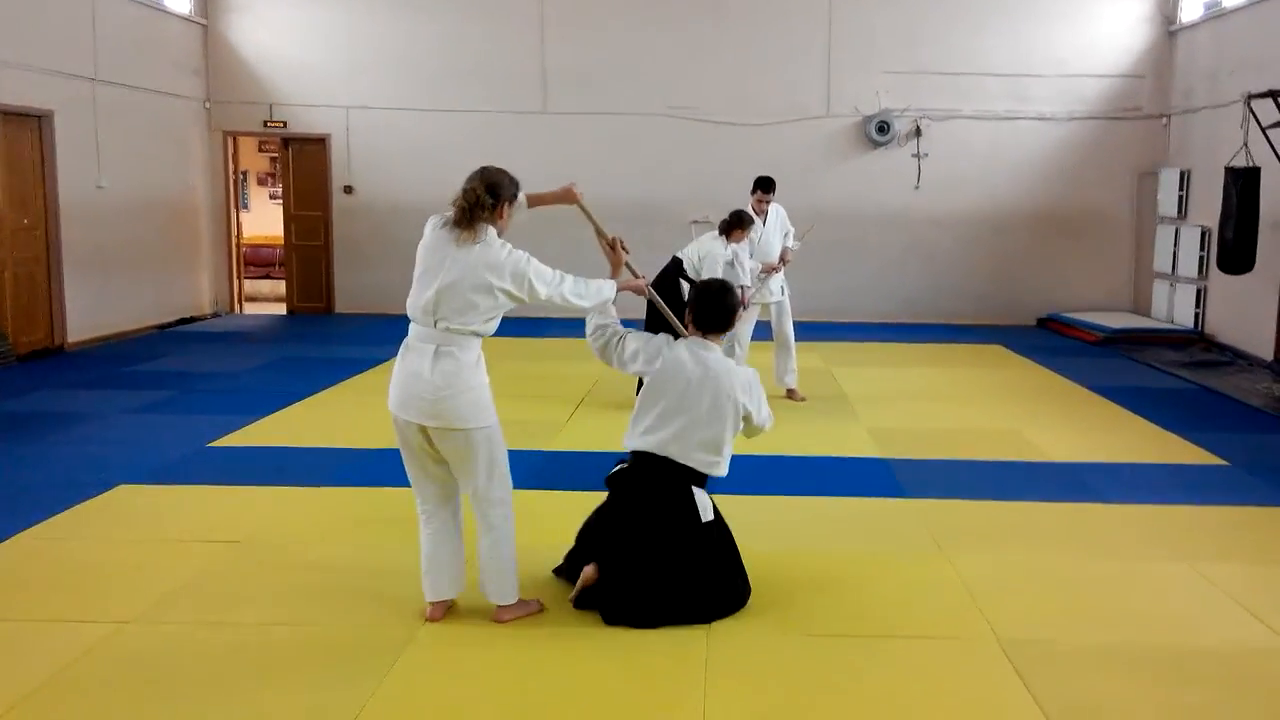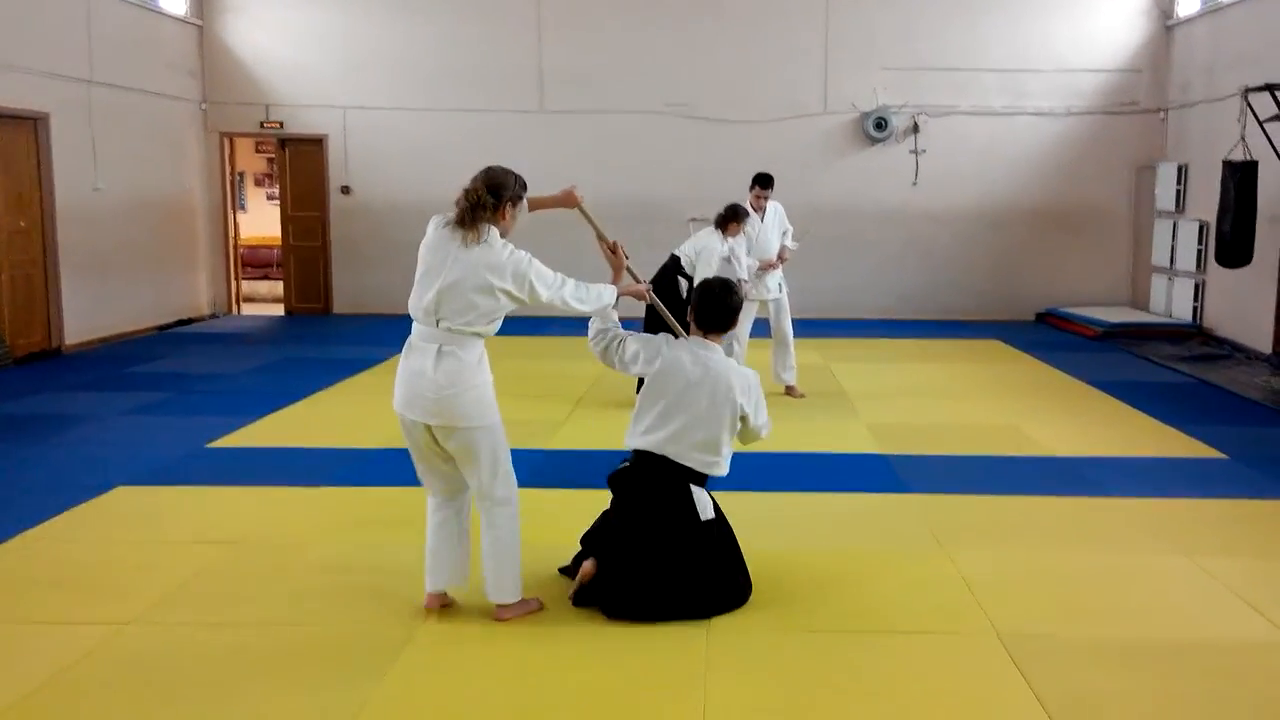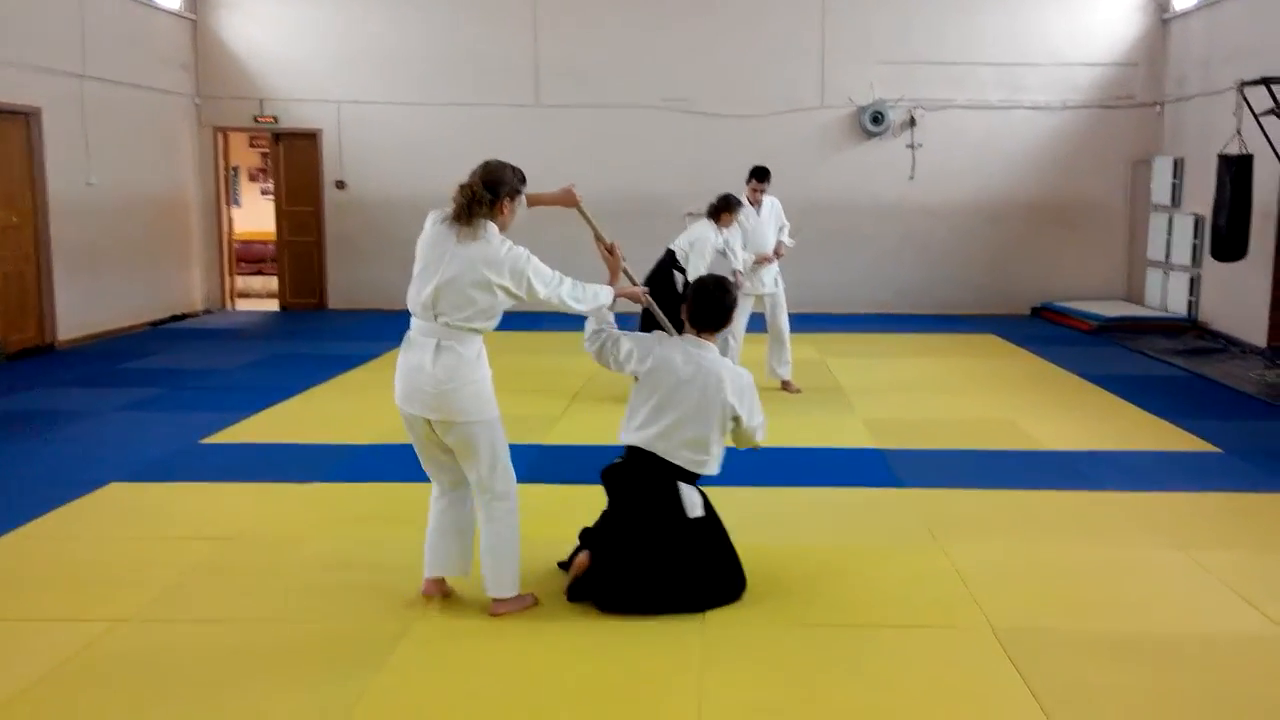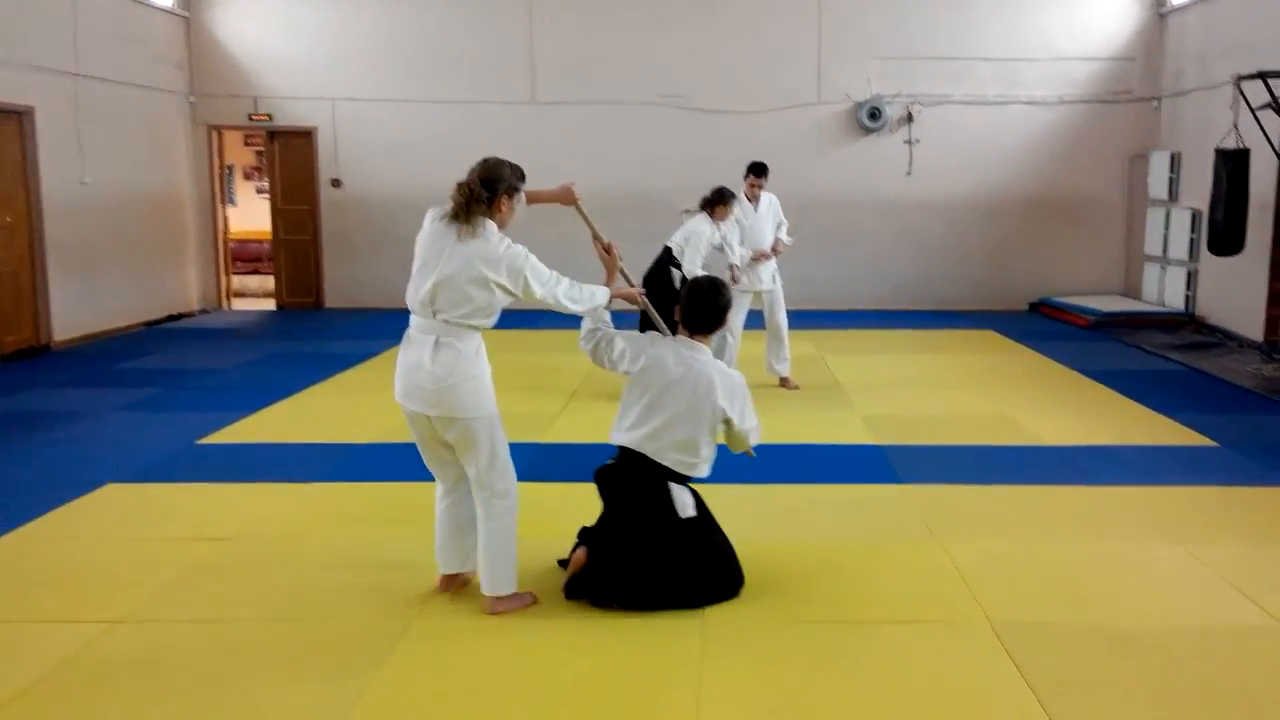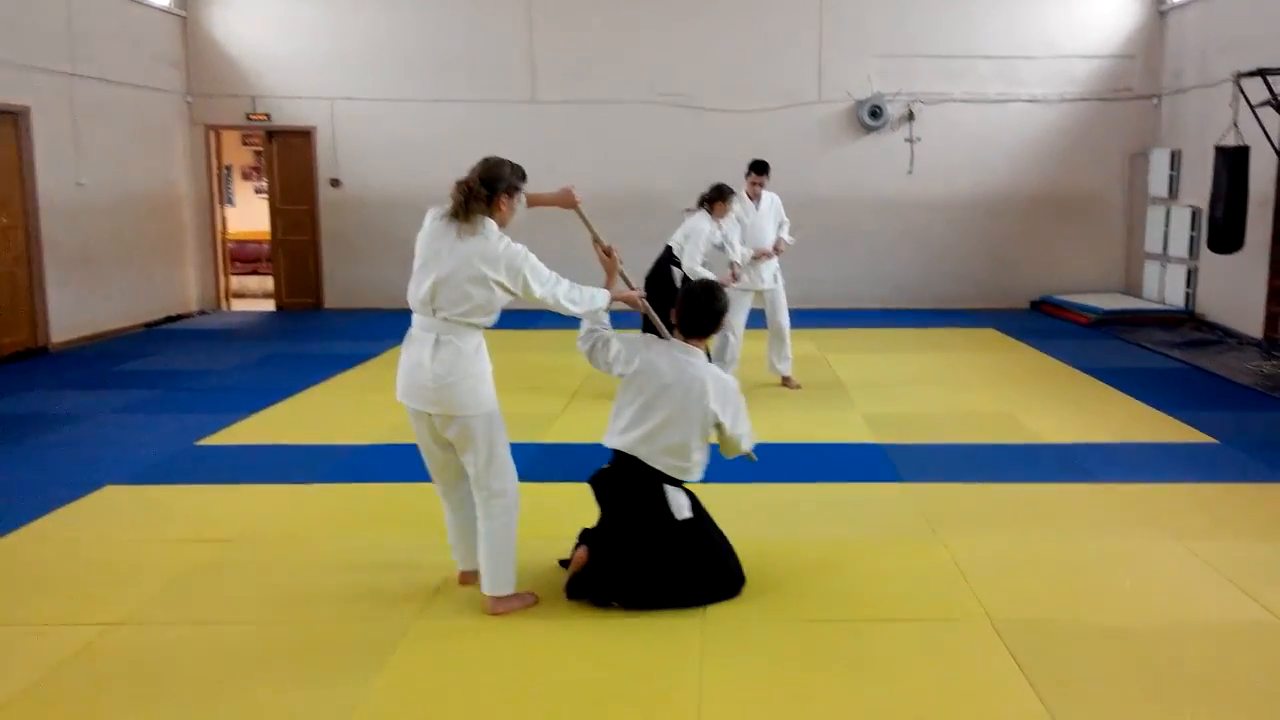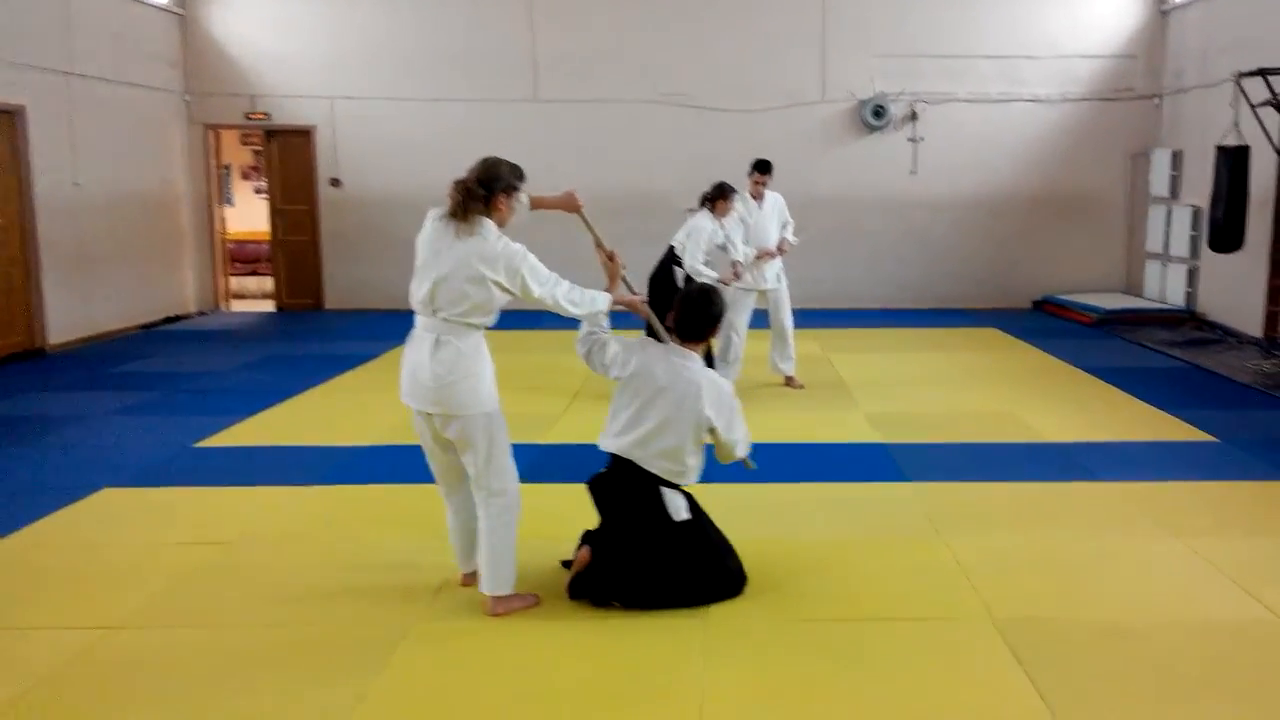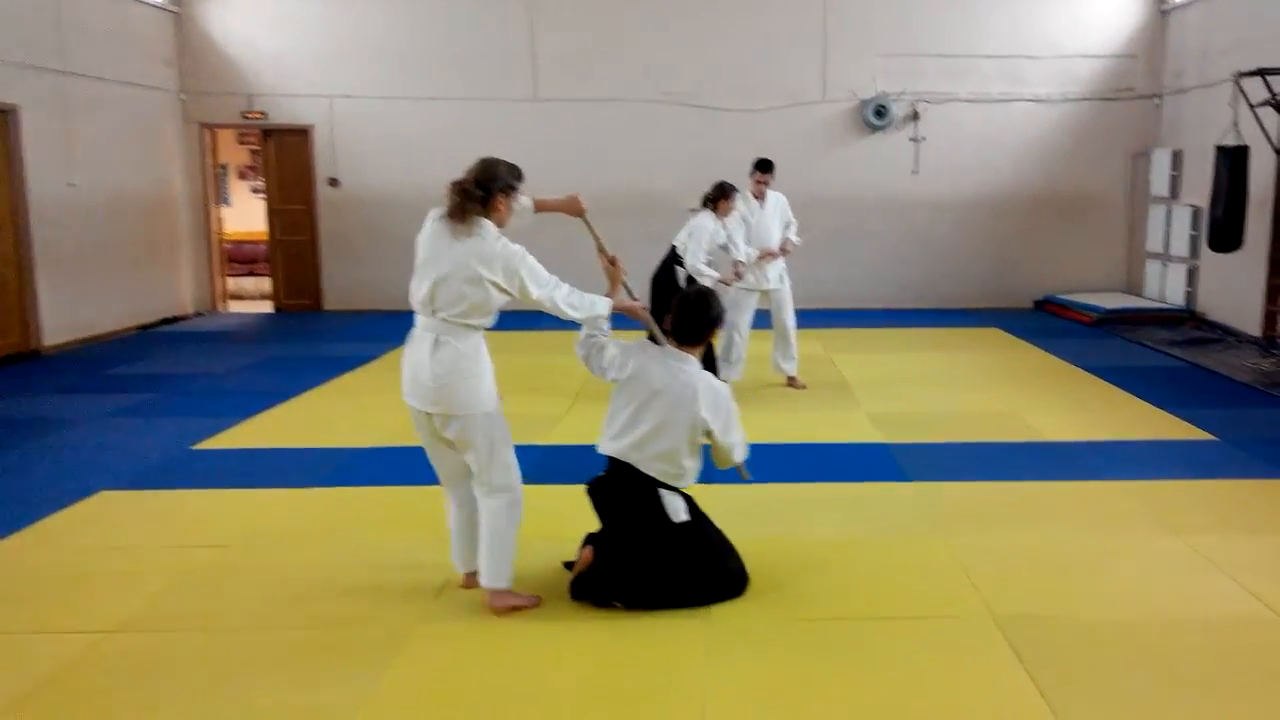
dt=0.1s
person 1, frame 1
left shoulder: (435, 231)
right shoulder: (506, 261)
left elbow: (473, 215)
right elbow: (568, 290)
left wrist: (547, 197)
right wrist: (621, 284)
left hip: (410, 374)
right hip: (458, 381)
left knee: (434, 498)
right knee: (492, 497)
left ankle: (438, 597)
right ankle: (505, 599)
person 1, frame 2
left shoulder: (437, 231)
right shoulder: (508, 262)
left elbow: (479, 214)
right elbow: (569, 293)
left wrist: (549, 201)
right wrist: (623, 290)
left hip: (414, 374)
right hip: (460, 380)
left knee: (444, 491)
right knee: (496, 495)
left ankle: (438, 588)
right ankle: (506, 598)
person 1, frame 3
left shoulder: (435, 226)
right shoulder: (506, 258)
left elbow: (480, 209)
right elbow: (566, 292)
left wrist: (547, 198)
right wrist: (619, 291)
left hip: (414, 368)
right hip: (459, 375)
left knee: (449, 482)
right knee: (495, 489)
left ankle: (437, 575)
right ankle: (502, 593)
person 1, frame 4
left shoulder: (434, 224)
right shoulder: (503, 255)
left elbow: (478, 207)
right elbow: (562, 293)
left wrist: (546, 196)
right wrist: (615, 292)
left hip: (414, 364)
right hip: (459, 372)
left knee: (452, 479)
right knee: (495, 486)
left ankle: (454, 569)
right ankle: (499, 591)
person 1, frame 5
left shoulder: (434, 223)
right shoulder: (503, 253)
left elbow: (481, 207)
right elbow: (561, 294)
left wrist: (547, 199)
right wrist: (616, 294)
left hip: (417, 364)
right hip: (460, 370)
left knee: (452, 479)
right knee: (495, 485)
left ankle: (469, 565)
right ankle: (499, 591)
person 1, frame 6
left shoulder: (435, 224)
right shoulder: (502, 253)
left elbow: (482, 210)
right elbow: (561, 295)
left wrist: (549, 203)
right wrist: (617, 299)
left hip: (420, 364)
right hip: (461, 369)
left knee: (455, 480)
right knee: (495, 486)
left ankle: (471, 566)
right ankle: (498, 592)
person 1, frame 7
left shoulder: (435, 225)
right shoulder: (501, 254)
left elbow: (483, 214)
right elbow: (560, 297)
right wrist: (616, 304)
left hip: (421, 363)
right hip: (461, 369)
left knee: (458, 478)
right knee: (499, 483)
left ankle: (472, 567)
right ankle: (496, 587)
person 2, frame 1
left shoulder: (659, 352)
right shoulder: (743, 379)
left elbow: (603, 336)
right elbow: (759, 425)
left hip: (635, 482)
right hip: (682, 499)
left knee: (617, 521)
right knee: (727, 592)
left ankle: (595, 568)
right ankle: (615, 589)
person 2, frame 2
left shoulder: (660, 351)
right shoulder: (743, 380)
left elbow: (603, 339)
right elbow: (754, 432)
left wrist: (615, 281)
left hip: (637, 480)
right hip: (682, 497)
right knee: (728, 588)
left ankle: (597, 565)
right ankle: (615, 586)
person 2, frame 3
left shoulder: (653, 349)
right shoulder: (736, 379)
left elbow: (599, 339)
right elbow: (750, 437)
left wrist: (611, 282)
left hip: (628, 477)
right hip: (672, 495)
left knee: (633, 526)
right knee: (725, 582)
left ankle: (594, 556)
right ankle: (615, 582)
person 2, frame 4
left shoulder: (646, 349)
right shoulder: (728, 381)
left elbow: (594, 338)
right elbow: (745, 441)
left hip: (621, 478)
right hip: (665, 495)
right knee: (722, 579)
left ankle: (592, 554)
right ankle: (614, 580)
person 2, frame 5
left shoulder: (640, 351)
right shoulder: (721, 385)
left elbow: (591, 339)
right elbow: (738, 446)
left hip: (616, 483)
right hip: (660, 499)
right knee: (724, 578)
left ankle: (594, 551)
right ankle: (620, 582)
person 2, frame 6
left shoulder: (636, 354)
right shoulder: (716, 389)
left elbow: (590, 342)
right elbow: (733, 451)
left wrist: (609, 289)
left hip: (613, 487)
right hip: (658, 502)
right knee: (726, 577)
left ankle: (595, 553)
right ankle: (621, 584)
person 2, frame 7
left shoulder: (633, 357)
right shoulder: (713, 392)
left elbow: (590, 345)
right elbow: (731, 456)
left wrist: (610, 295)
left hip: (613, 490)
right hip: (656, 505)
right knee: (729, 577)
left ankle: (600, 553)
right ankle: (628, 585)
person 3, frame 1
left shoulder: (779, 212)
left elbow: (788, 232)
left wrist: (787, 248)
right wrist: (761, 267)
left hip: (776, 283)
left knee: (785, 335)
right knee: (738, 336)
left ankle: (789, 385)
person 3, frame 2
left shoulder: (777, 210)
left elbow: (787, 230)
left wrist: (786, 247)
right wrist: (758, 264)
left hip: (774, 280)
right hip: (750, 282)
left knee: (784, 332)
right knee: (737, 334)
left ankle: (788, 382)
person 3, frame 3
left shoulder: (774, 204)
right shoulder: (736, 211)
left elbow: (783, 226)
left wrist: (782, 243)
right wrist: (754, 258)
left hip: (770, 274)
right hip: (745, 276)
left knee: (780, 327)
right knee: (733, 329)
left ankle: (784, 377)
person 3, frame 4
left shoulder: (772, 201)
right shoulder: (734, 206)
left elbow: (781, 224)
right elbow: (729, 245)
left wrist: (780, 240)
right wrist: (751, 255)
left hip: (768, 271)
right hip: (743, 273)
left knee: (778, 324)
right knee: (731, 326)
left ankle: (783, 374)
person 3, frame 5
left shoulder: (773, 200)
right shoulder: (734, 205)
left elbow: (783, 223)
right elbow: (730, 244)
left wrist: (782, 239)
right wrist: (752, 253)
left hip: (770, 270)
right hip: (744, 272)
left knee: (780, 323)
right knee: (732, 325)
left ankle: (784, 373)
person 3, frame 6
left shoulder: (777, 200)
right shoulder: (737, 205)
left elbow: (787, 223)
right elbow: (733, 243)
left wrist: (786, 240)
right wrist: (756, 253)
left hip: (773, 270)
right hip: (747, 272)
left knee: (783, 323)
right knee: (734, 325)
left ankle: (787, 373)
right ankle: (722, 375)
person 3, frame 7
left shoulder: (779, 200)
right shoulder: (739, 204)
left elbow: (790, 223)
right elbow: (734, 243)
left wrist: (788, 240)
right wrist: (757, 254)
left hip: (776, 270)
right hip: (749, 273)
left knee: (786, 323)
right knee: (736, 324)
left ankle: (790, 373)
right ankle: (724, 375)
person 4, frame 1
left shoulder: (720, 238)
right shoulder: (717, 251)
left elbow: (738, 257)
left wrist: (743, 286)
left hip: (673, 285)
right hip: (673, 289)
person 4, frame 2
left shoulder: (717, 234)
right shoulder: (713, 245)
left elbow: (735, 250)
left wrist: (741, 280)
left hip: (674, 285)
right hip: (671, 287)
person 4, frame 3
left shoulder: (711, 227)
right shoulder: (707, 236)
left elbow: (729, 247)
right elbow: (695, 275)
left hip: (669, 280)
right hip: (667, 282)
person 4, frame 4
left shoulder: (708, 223)
right shoulder: (702, 230)
left elbow: (723, 241)
right elbow: (691, 269)
left hip: (669, 279)
right hip: (664, 281)
person 4, frame 5
left shoulder: (710, 221)
right shoulder: (702, 227)
left elbow: (724, 241)
right elbow: (690, 266)
left wrist: (734, 263)
right wrist: (718, 281)
left hip: (674, 278)
right hip: (666, 279)
person 4, frame 6
left shoulder: (711, 221)
right shoulder: (703, 224)
left elbow: (726, 241)
right elbow: (692, 264)
left wrist: (737, 262)
right wrist: (719, 278)
left hip: (679, 276)
right hip: (670, 278)
person 4, frame 7
left shoulder: (714, 221)
right shoulder: (705, 225)
left elbow: (727, 242)
right elbow: (694, 263)
left wrist: (740, 261)
right wrist: (720, 278)
left hip: (681, 278)
right hip: (673, 278)
